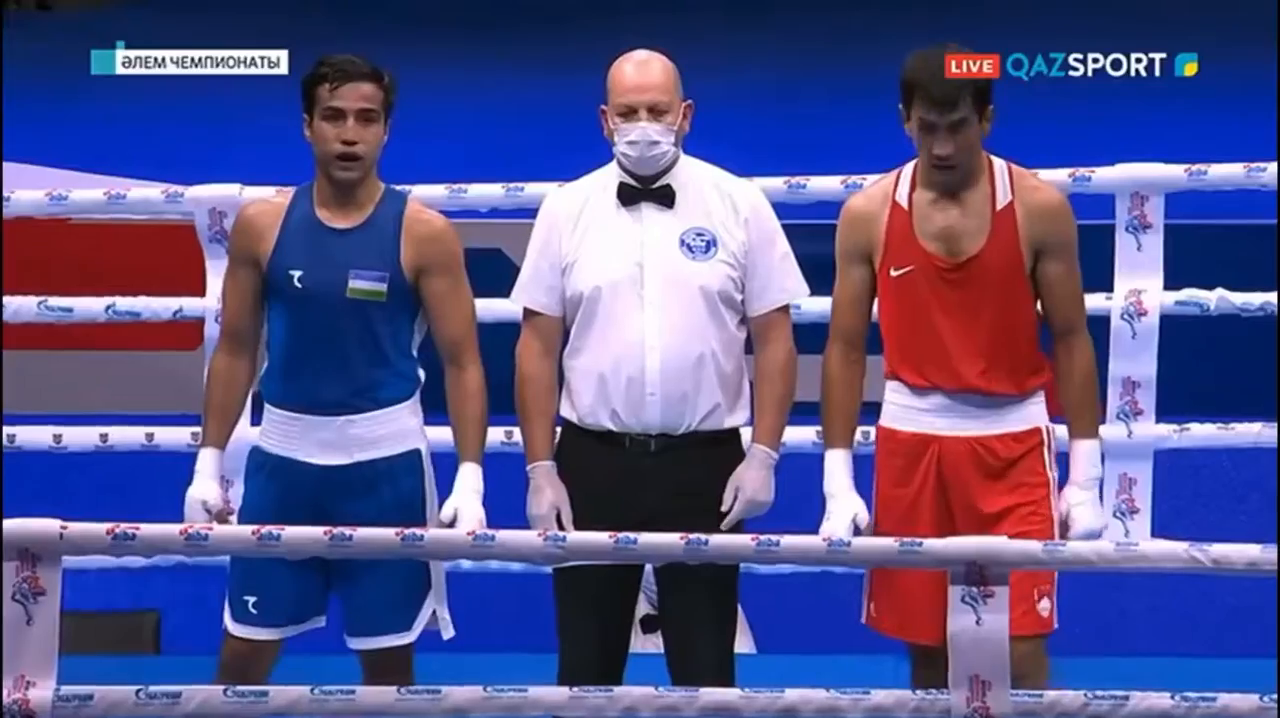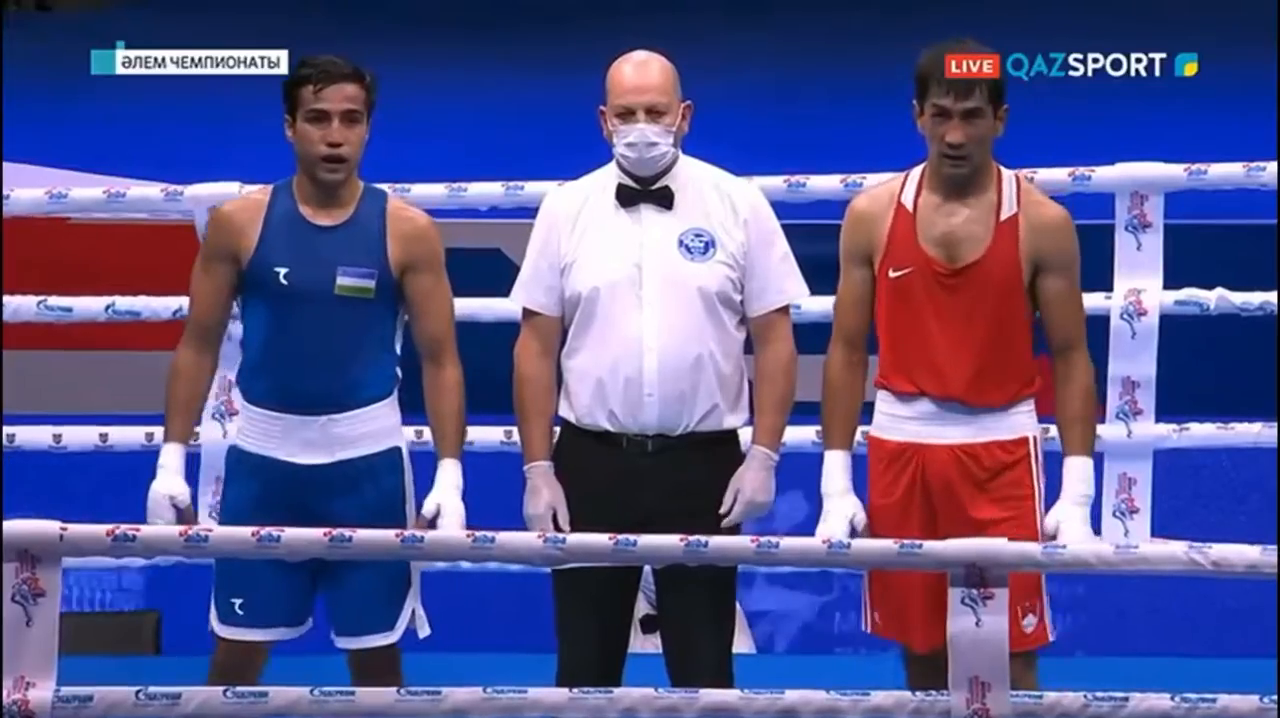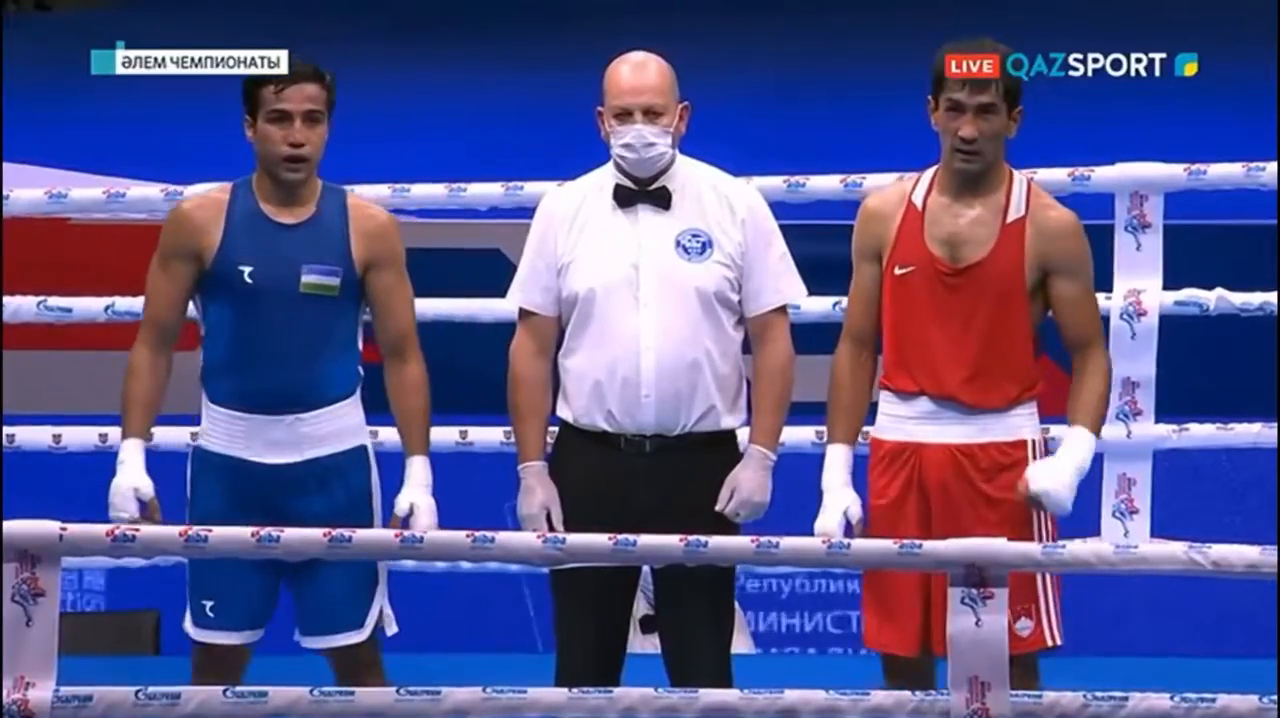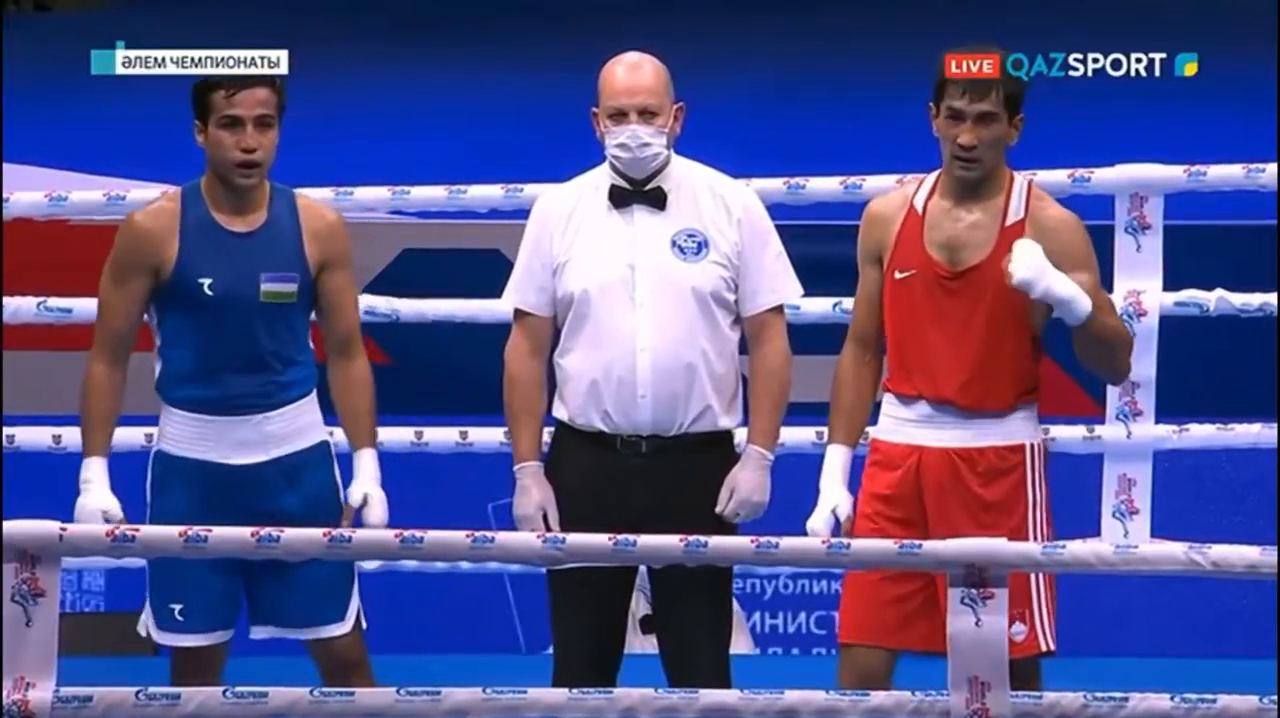
dt=0.3s
person 1, frame 1
left shoulder: (1040, 207)
right shoulder: (866, 213)
left elbow: (1071, 340)
right elbow: (845, 347)
left wrist: (1086, 474)
right wrist: (837, 480)
left hip: (1011, 443)
right hip: (910, 440)
left knee: (1021, 651)
right knee: (925, 644)
person 1, frame 2
left shoulder: (1043, 222)
right shoulder: (870, 214)
left elbow: (1071, 357)
right elbow: (847, 350)
left wrist: (1077, 491)
right wrist: (836, 481)
left hip: (999, 450)
right hip: (900, 449)
left knee: (1010, 660)
right knee: (922, 654)
person 1, frame 3
left shoulder: (1052, 226)
right shoulder: (883, 212)
left elbow: (1090, 355)
right elbow: (856, 346)
left wrist: (1073, 456)
right wrist: (836, 474)
left hip: (1002, 454)
right hip: (899, 449)
left knee: (1011, 661)
right knee: (901, 659)
person 1, frame 4
left shoulder: (1050, 227)
right shoulder: (885, 217)
left elbow: (1116, 365)
right elbow: (861, 351)
left wrist: (1063, 295)
right wrist: (833, 475)
left hip: (998, 457)
right hip: (899, 453)
left knee: (1012, 664)
right knee: (861, 661)
person 2, frame 1
left shoulder: (739, 204)
right shoulder: (566, 209)
left elbow: (773, 338)
right elbow: (538, 346)
left wrist: (763, 455)
right wrist: (541, 468)
left hip: (705, 463)
right hip: (592, 462)
left knee: (704, 664)
right knee: (587, 662)
person 2, frame 2
left shoulder: (738, 205)
right shoulder: (564, 210)
left elbow: (773, 340)
right elbow: (536, 347)
left wrist: (763, 457)
right wrist: (538, 469)
left hip: (703, 466)
right hip: (591, 463)
left knee: (702, 664)
right knee: (586, 663)
person 2, frame 3
left shoulder: (736, 206)
right shoulder: (562, 209)
left elbow: (772, 339)
right elbow: (532, 346)
left wrist: (761, 455)
right wrist: (532, 468)
left hip: (702, 465)
right hip: (588, 464)
left knee: (702, 665)
right knee: (584, 662)
person 2, frame 4
left shoulder: (731, 206)
right shoulder: (557, 211)
left elbow: (768, 339)
right elbow: (527, 347)
left wrist: (758, 455)
right wrist: (527, 468)
left hip: (698, 464)
right hip: (585, 464)
left knee: (700, 663)
right knee: (581, 663)
person 3, frame 1
left shoulder: (424, 233)
right shoulder: (260, 224)
left elbow: (462, 363)
right elbow: (235, 350)
left wrist: (470, 476)
right wrist: (208, 462)
left hip: (385, 458)
right hip: (282, 457)
left knee: (388, 658)
right knee: (243, 654)
person 3, frame 2
left shoulder: (407, 230)
right shoulder: (237, 223)
left elbow: (440, 360)
right elbow: (198, 346)
left wrist: (449, 473)
right wrist: (172, 456)
left hip: (367, 456)
right hip: (263, 456)
left knee: (376, 657)
right knee: (236, 656)
person 3, frame 3
left shoulder: (369, 227)
right shoulder: (199, 221)
left elbow: (402, 355)
right elbow: (153, 344)
left wrist: (418, 470)
right wrist: (131, 454)
left hip: (332, 454)
right hip: (228, 456)
left knee: (355, 653)
right knee: (217, 655)
person 3, frame 4
left shoulder: (319, 227)
right shoulder: (150, 230)
left elbow: (346, 353)
right elbow: (108, 358)
left wrist: (366, 463)
right wrist: (94, 471)
left hip: (295, 453)
right hip: (192, 459)
left knee: (342, 650)
right knee: (193, 658)
